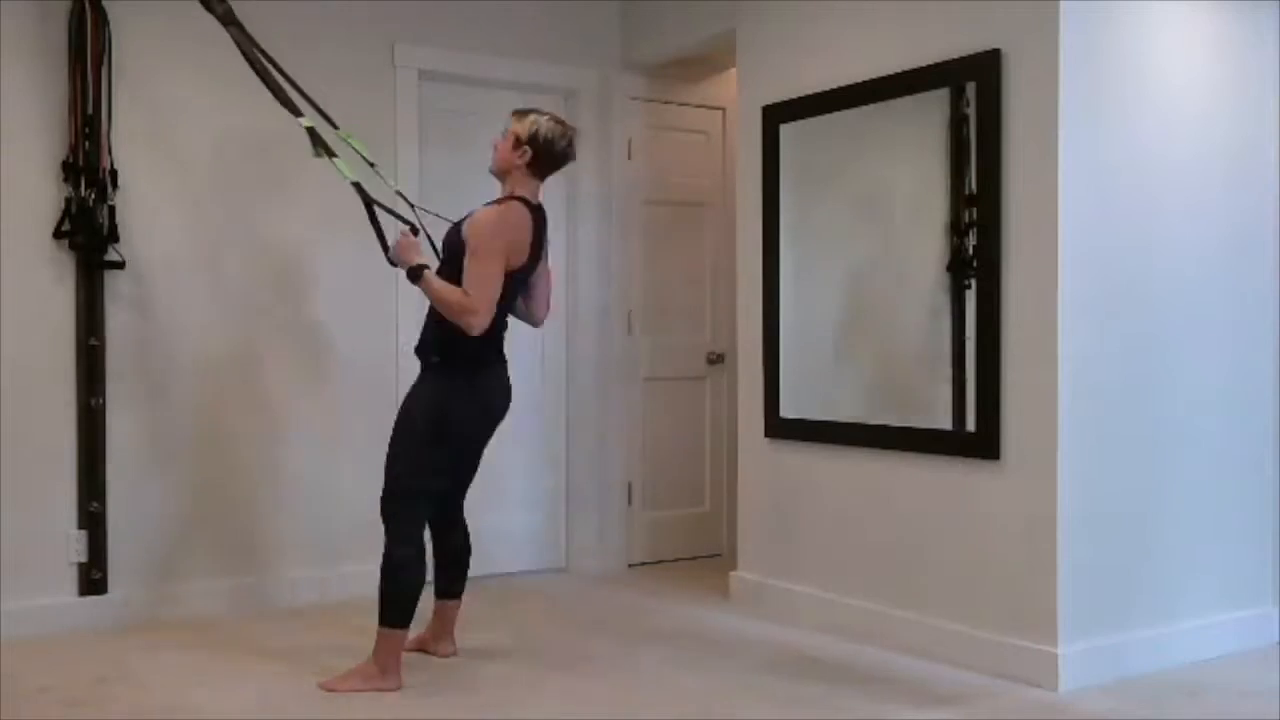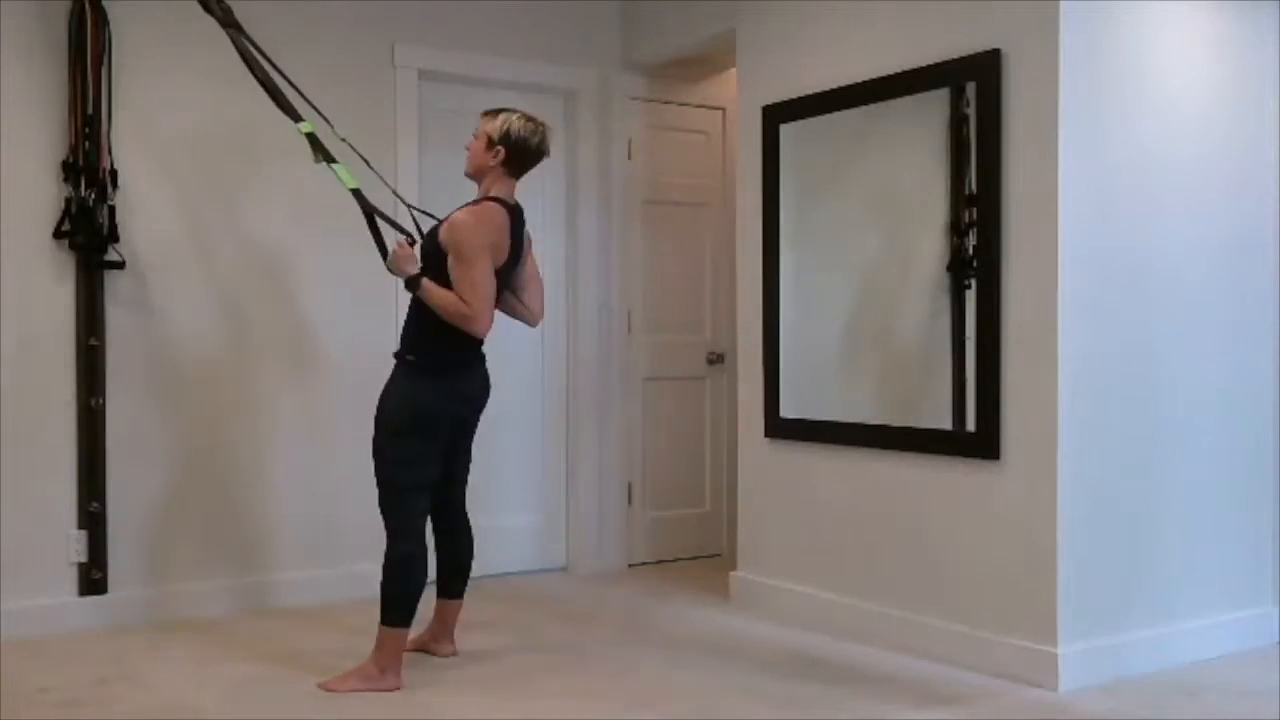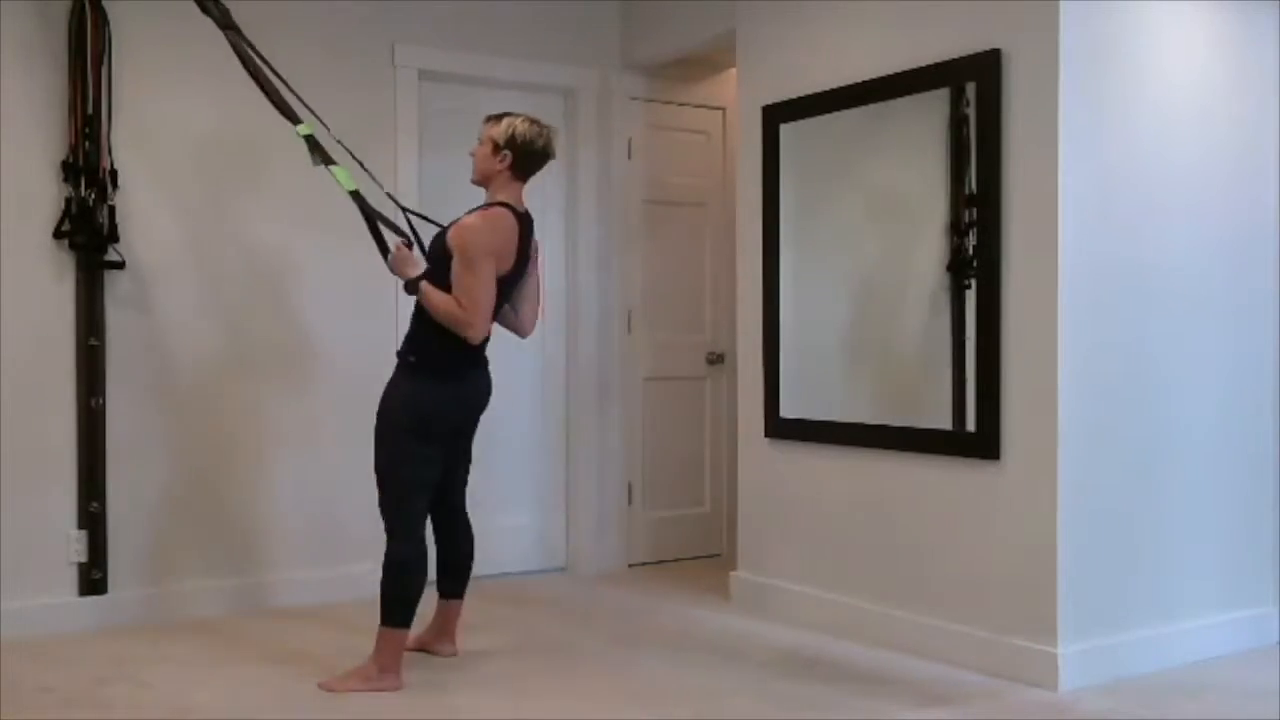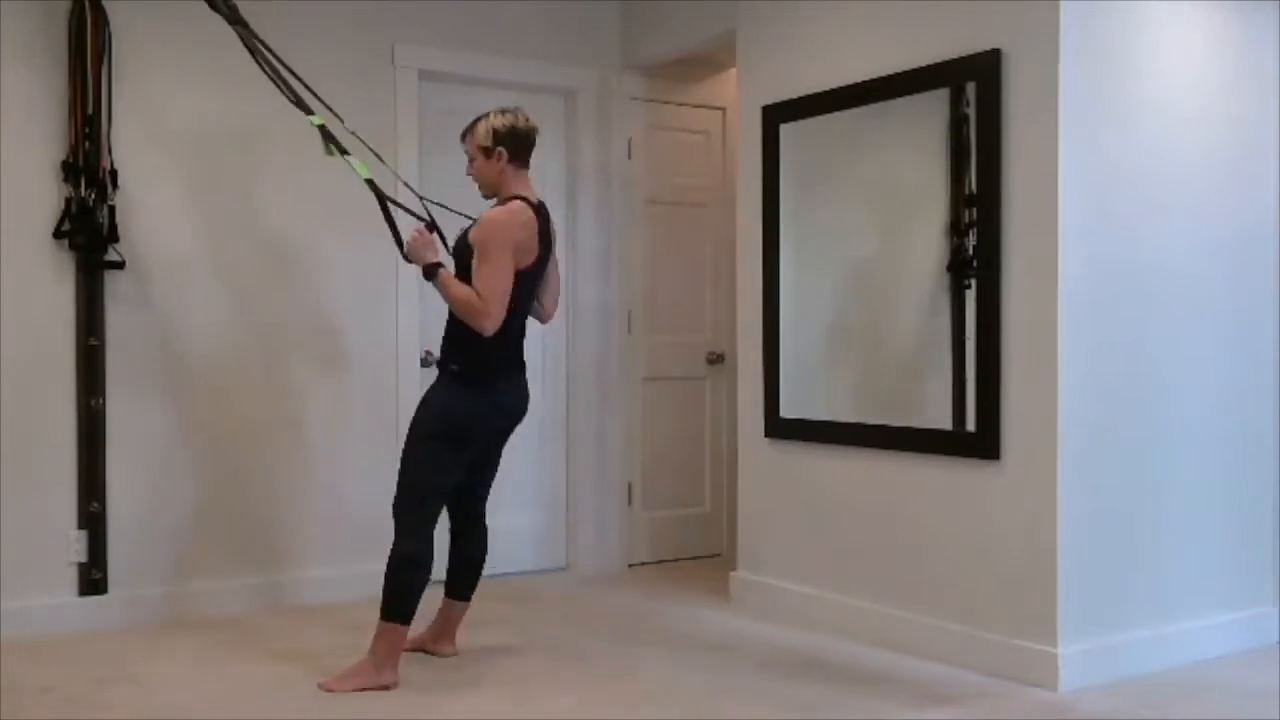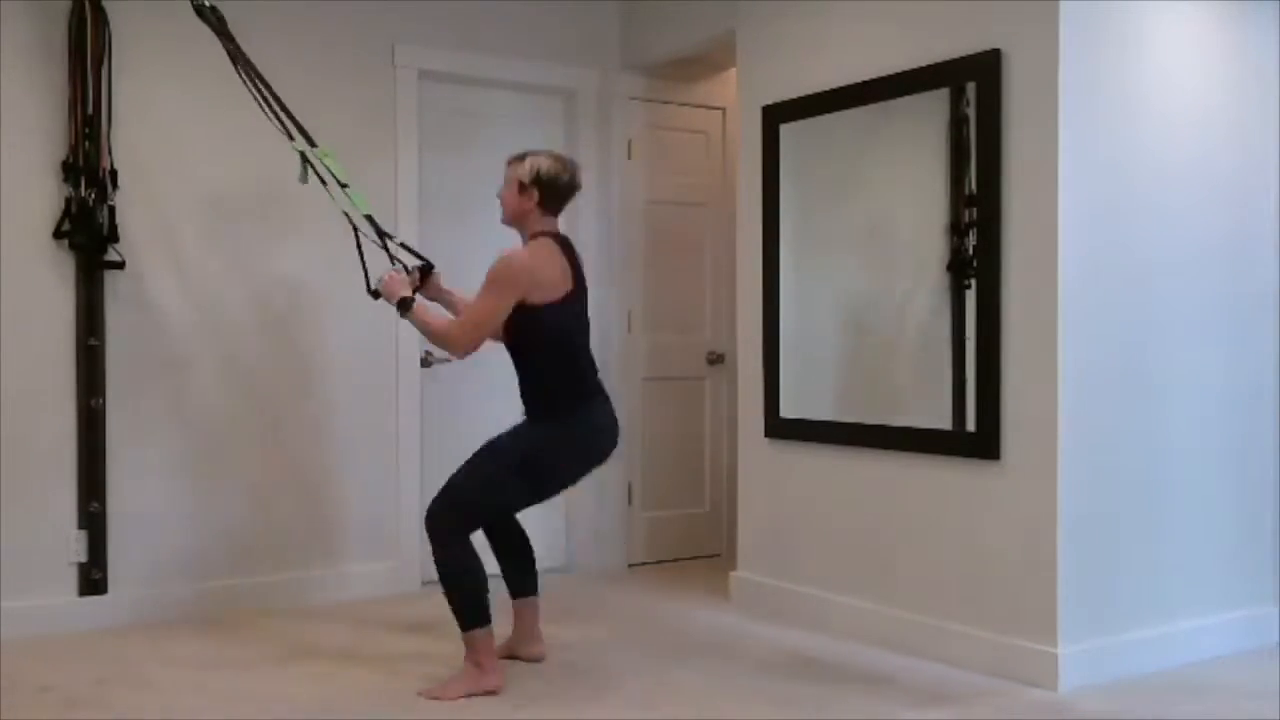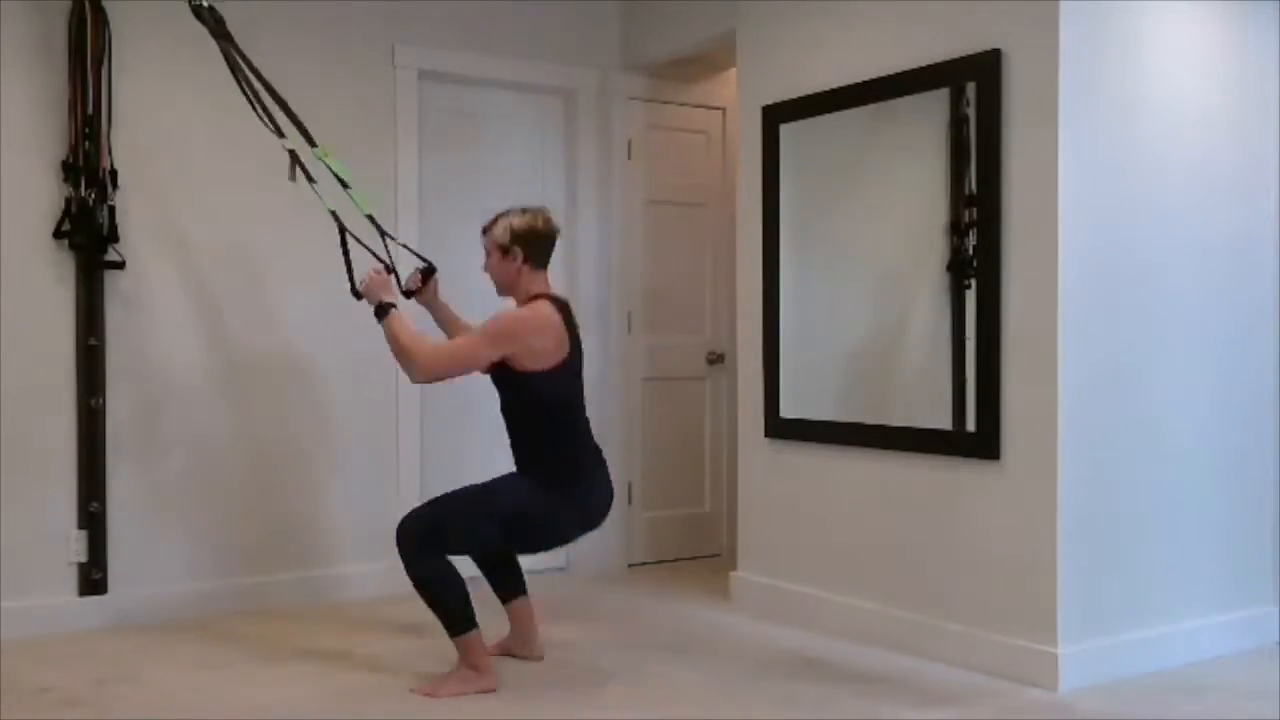
dt=0.7s
person 1, frame 1
left shoulder: (496, 220)
right shoulder: (534, 221)
left elbow: (474, 316)
right elbow: (537, 312)
left wrist: (417, 268)
left hip: (451, 385)
right hip: (485, 386)
left knee: (403, 514)
right knee: (444, 507)
left ankle: (384, 667)
right ankle: (441, 633)
person 1, frame 2
left shoulder: (471, 222)
right shoulder: (513, 221)
left elbow: (478, 321)
right elbow: (532, 311)
left wrist: (414, 276)
left hip: (425, 385)
right hip: (464, 383)
left knee: (404, 517)
right knee: (446, 507)
left ankle: (384, 667)
right ankle: (442, 632)
person 1, frame 3
left shoulder: (482, 228)
right shoulder: (518, 225)
left elbow: (472, 326)
right elbow: (521, 321)
left wrist: (415, 277)
left hip: (427, 388)
right hip: (462, 386)
left knee: (406, 518)
right knee: (446, 508)
left ankle: (384, 668)
right ankle: (442, 632)
person 1, frame 4
left shoulder: (502, 221)
right shoulder: (539, 219)
left elbow: (486, 319)
right elbow: (545, 308)
left wrist: (433, 265)
left hip: (467, 391)
right hip: (504, 391)
left knee: (414, 516)
right knee: (467, 510)
left ankle: (381, 661)
right ankle: (443, 633)
person 1, frame 5
left shoulder: (523, 262)
right shoulder: (557, 253)
left elbow: (460, 343)
right elbow: (500, 325)
left wrist: (404, 299)
right wrist: (438, 293)
left hip: (566, 430)
right hip: (590, 425)
left knee: (447, 519)
right knee: (488, 505)
left ankle: (482, 667)
right ankle: (527, 635)
person 1, frame 6
left shoulder: (522, 324)
right shoulder: (549, 315)
left elbow: (423, 367)
right elbow: (475, 347)
left wrist: (385, 303)
right wrist: (430, 300)
left hip: (564, 498)
right hip: (581, 491)
left knee: (419, 534)
right knee: (481, 520)
left ankle: (475, 665)
right ankle: (524, 632)
